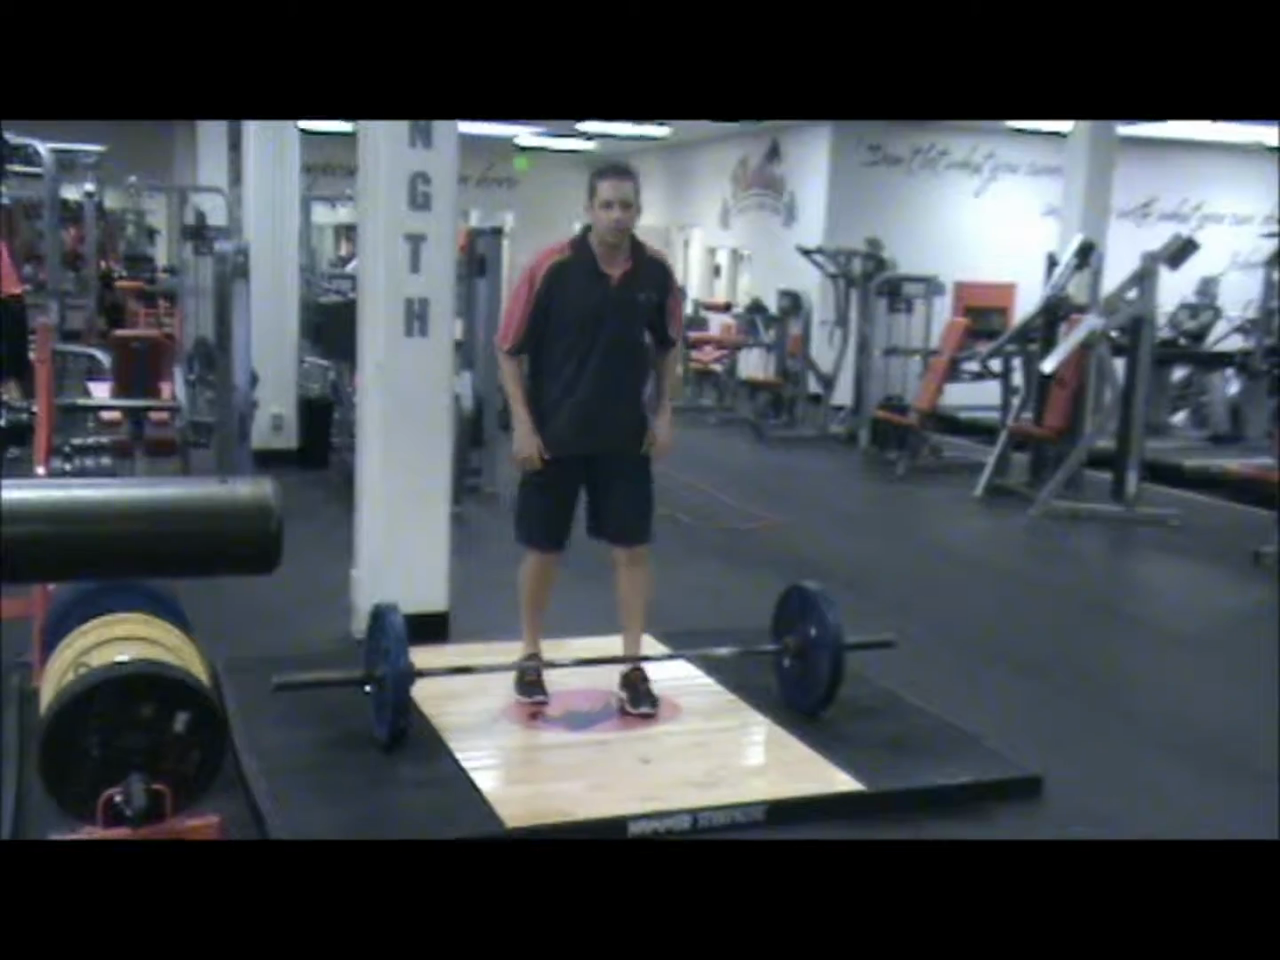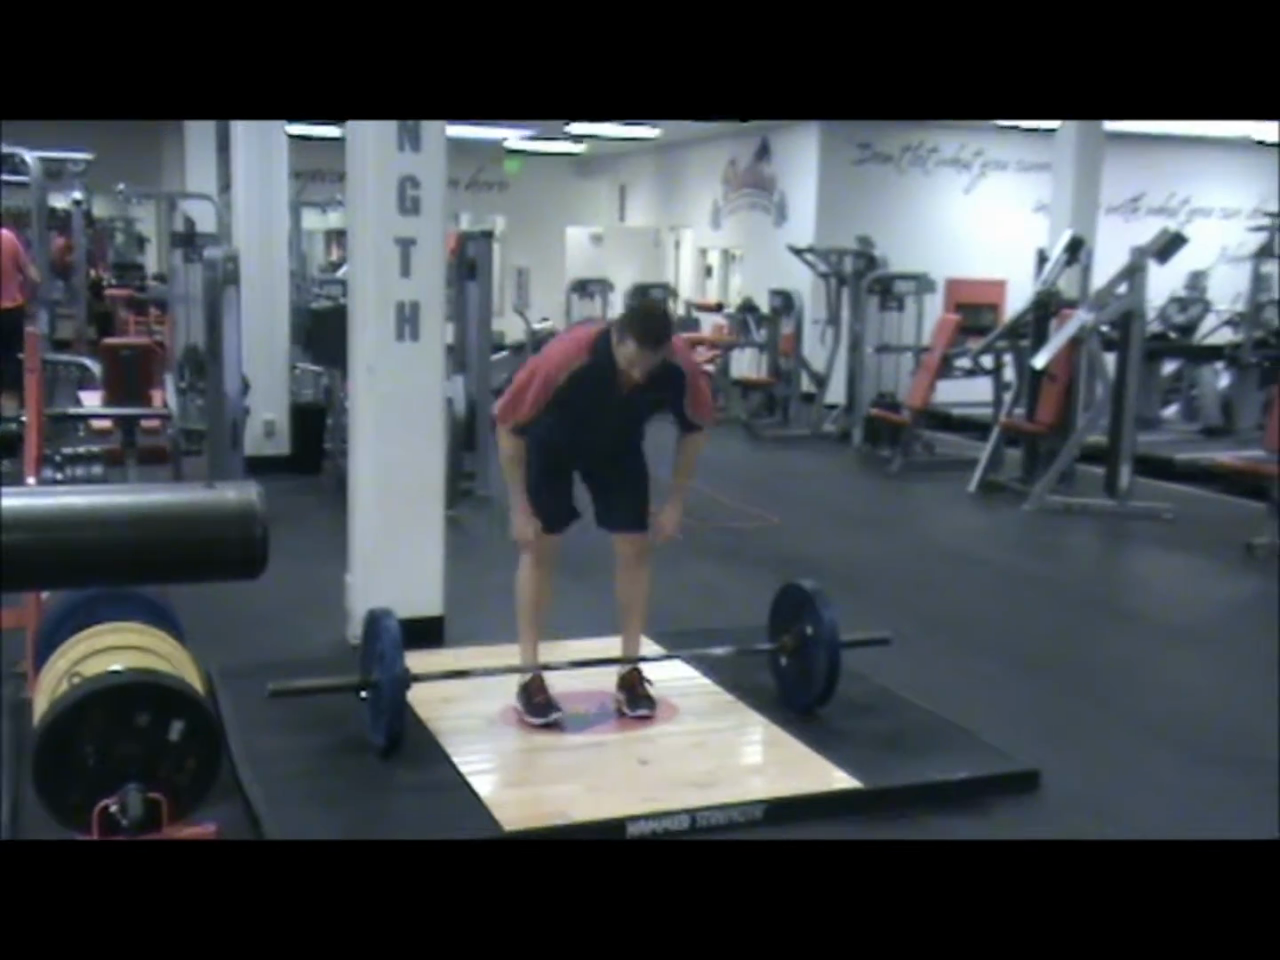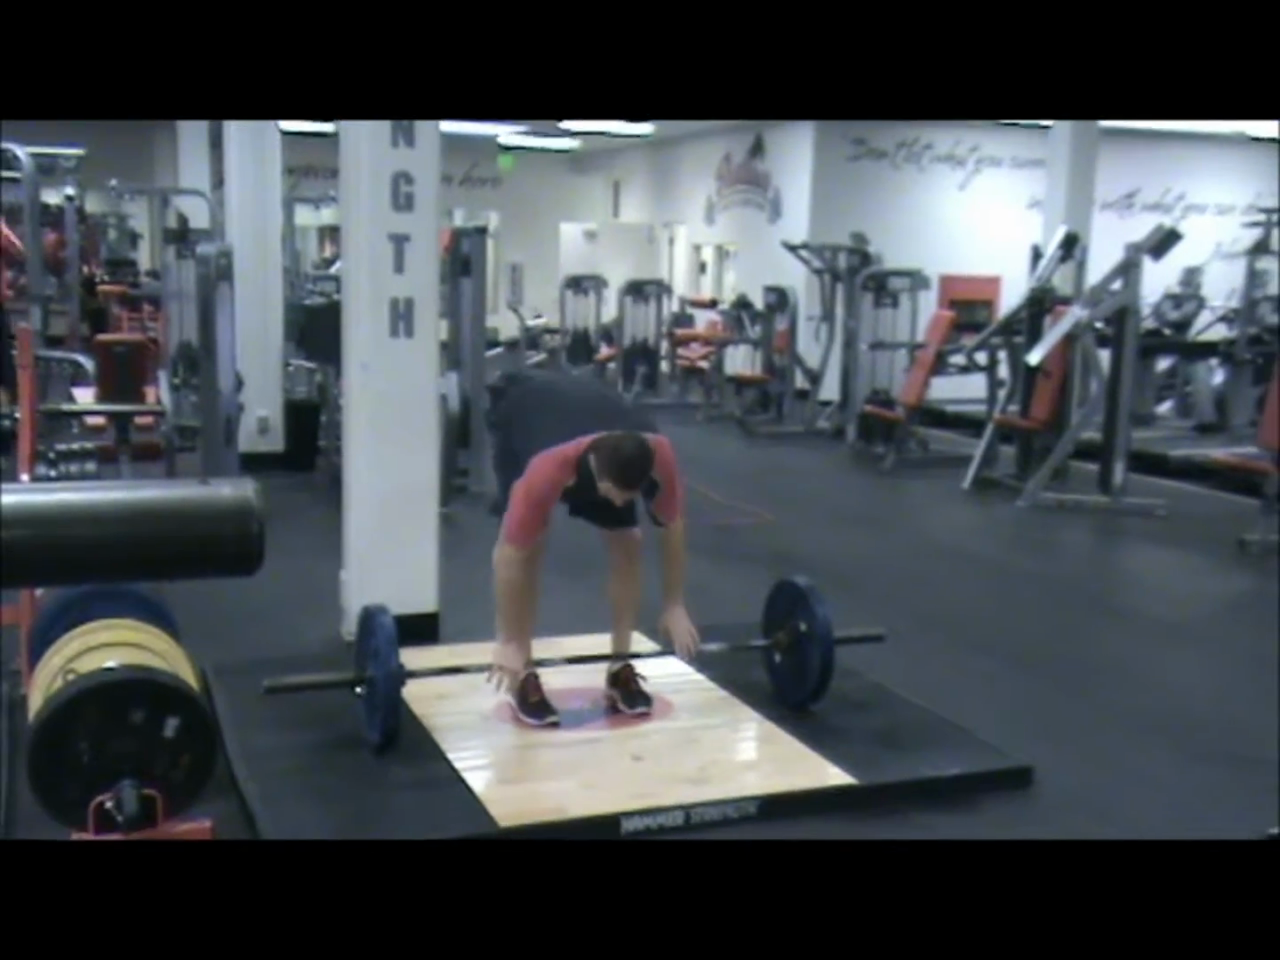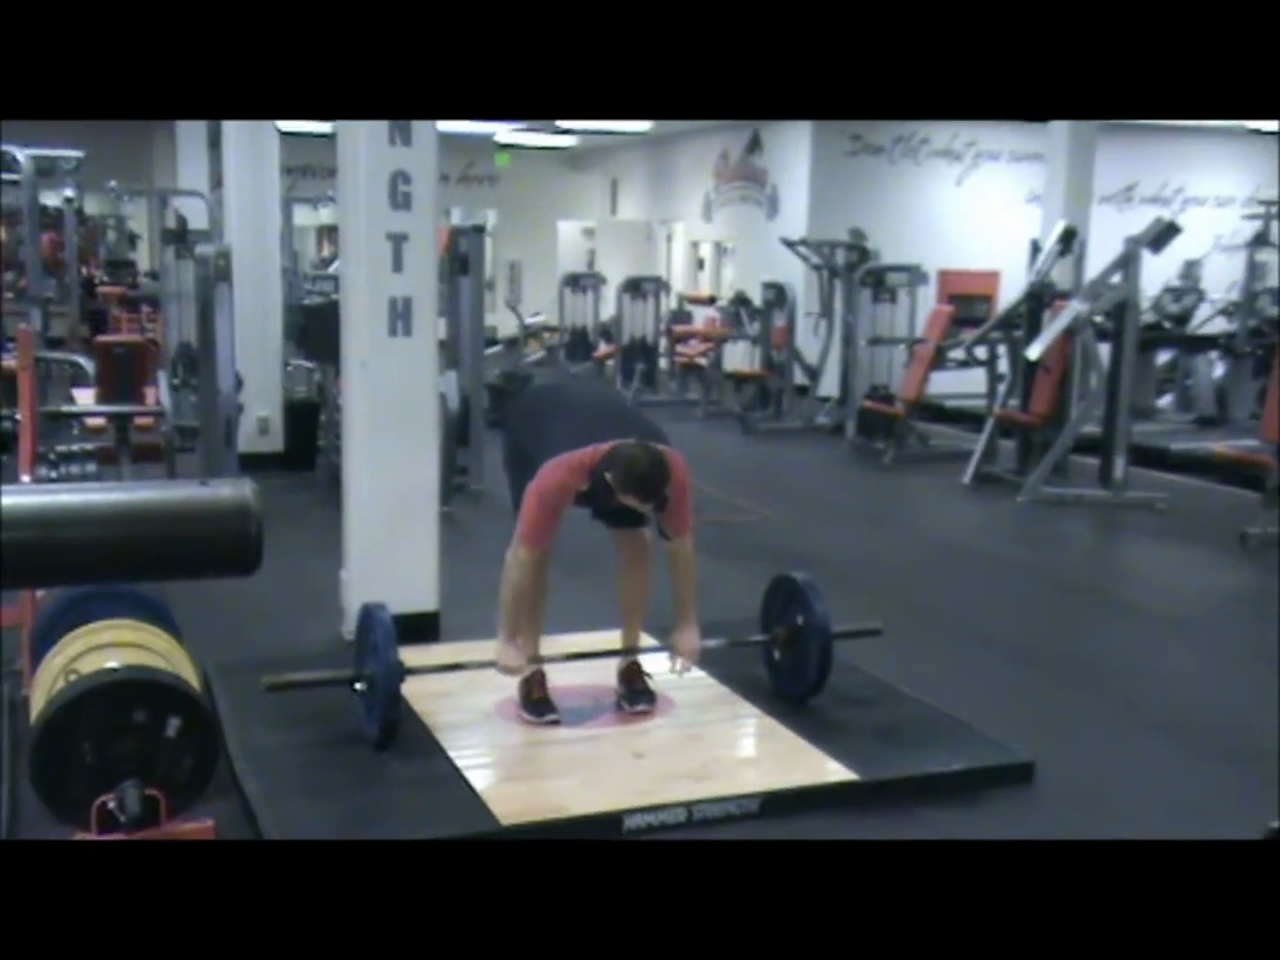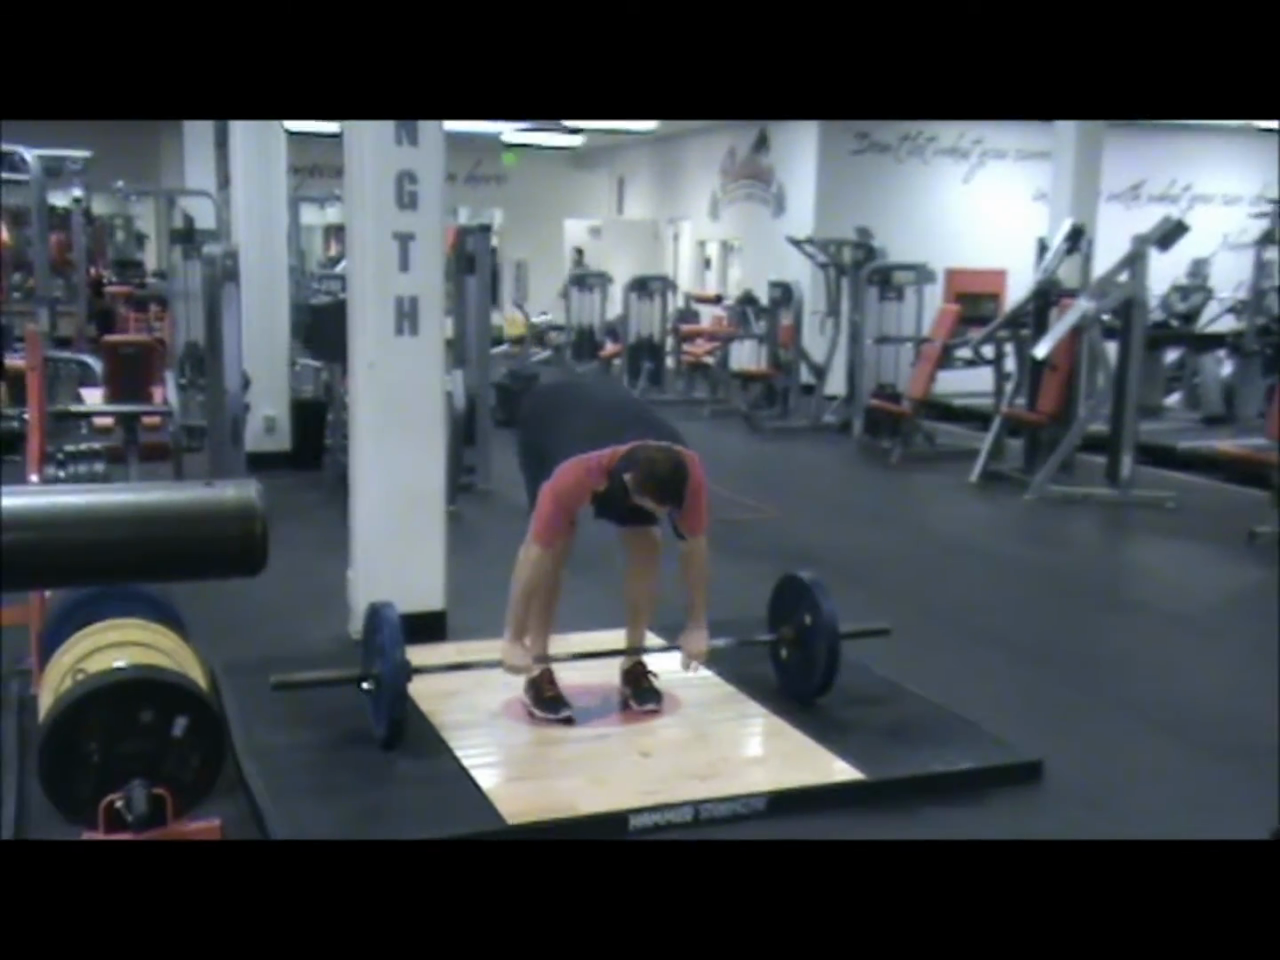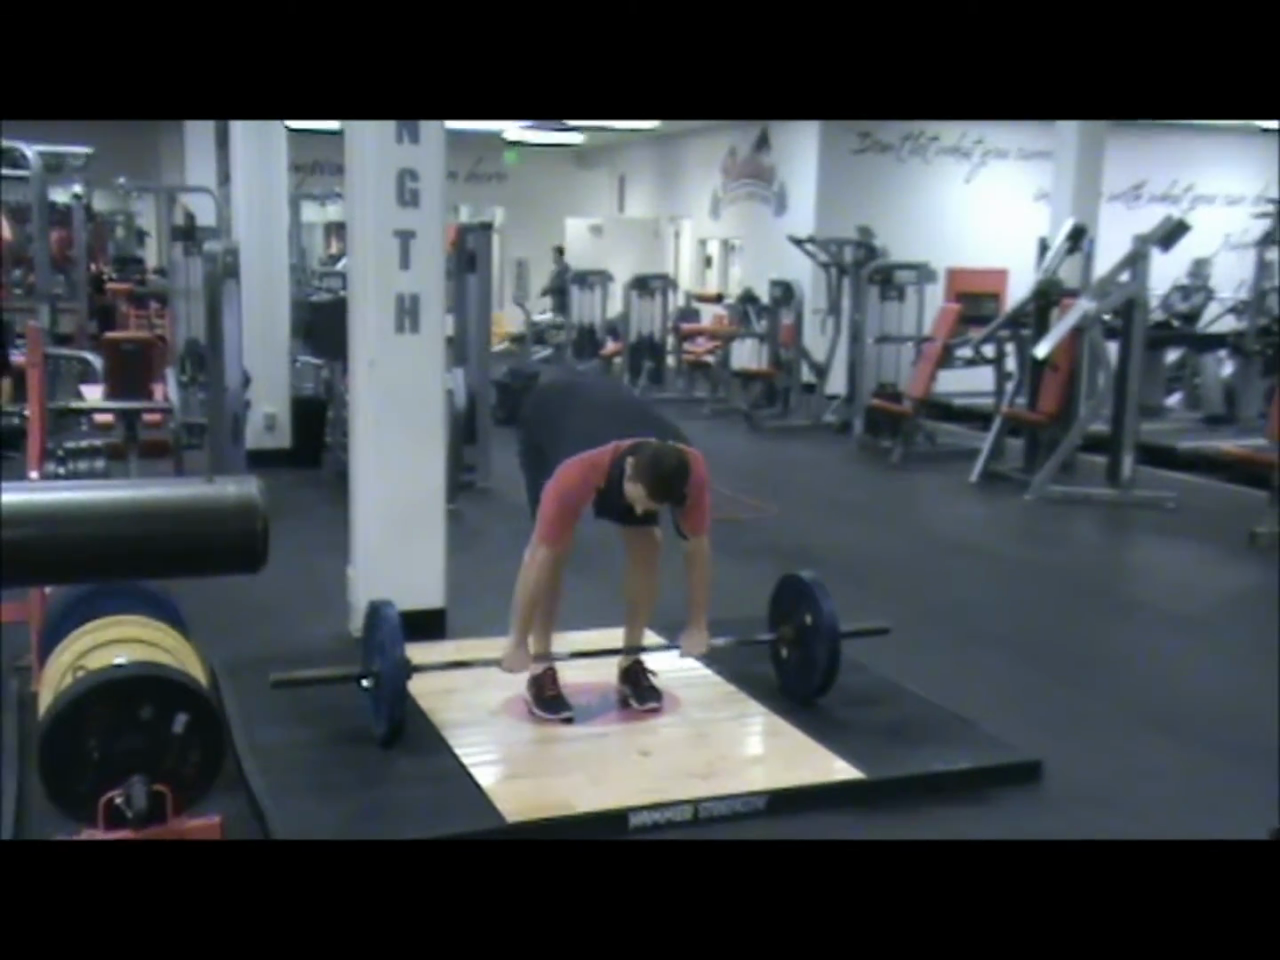
dt=0.4s
person 1, frame 1
left shoulder: (655, 271)
right shoulder: (549, 268)
left elbow: (667, 345)
right elbow: (507, 350)
left wrist: (663, 410)
right wrist: (522, 426)
left hip: (624, 437)
right hip: (553, 438)
left knee: (633, 550)
right knee: (542, 553)
left ankle: (632, 668)
right ankle: (529, 660)
person 1, frame 2
left shoulder: (682, 365)
right shoulder: (564, 359)
left elbow: (695, 427)
right elbow: (508, 424)
left wrist: (675, 500)
right wrist: (519, 506)
left hip: (618, 447)
right hip: (550, 443)
left knee: (635, 546)
right knee: (541, 547)
left ankle: (629, 671)
right ankle: (530, 676)
person 1, frame 3
left shoulder: (658, 457)
right shoulder: (548, 470)
left elbow: (672, 527)
right elbow: (508, 554)
left wrist: (674, 607)
right wrist: (506, 643)
left knee: (628, 543)
right knee: (529, 548)
left ankle: (620, 668)
right ankle: (525, 678)
person 1, frame 4
left shoulder: (671, 469)
right shoulder: (560, 474)
left elbow: (680, 544)
right elbow: (521, 556)
left wrist: (687, 625)
right wrist: (507, 641)
left knee: (637, 543)
right knee: (539, 549)
left ankle: (629, 665)
right ankle: (531, 674)
person 1, frame 5
left shoulder: (687, 470)
right shoulder: (576, 474)
left elbow: (694, 544)
right elbow: (533, 553)
left wrist: (697, 626)
right wrist: (513, 640)
right hip: (544, 416)
left knee: (646, 543)
right knee: (555, 546)
left ankle: (633, 665)
right ankle: (538, 673)
person 1, frame 6
left shoulder: (690, 469)
right shoulder: (578, 471)
left elbow: (697, 543)
right elbow: (539, 555)
left wrist: (697, 626)
right wrist: (517, 642)
left knee: (647, 543)
right knee: (555, 547)
left ankle: (631, 663)
right ankle: (541, 672)
